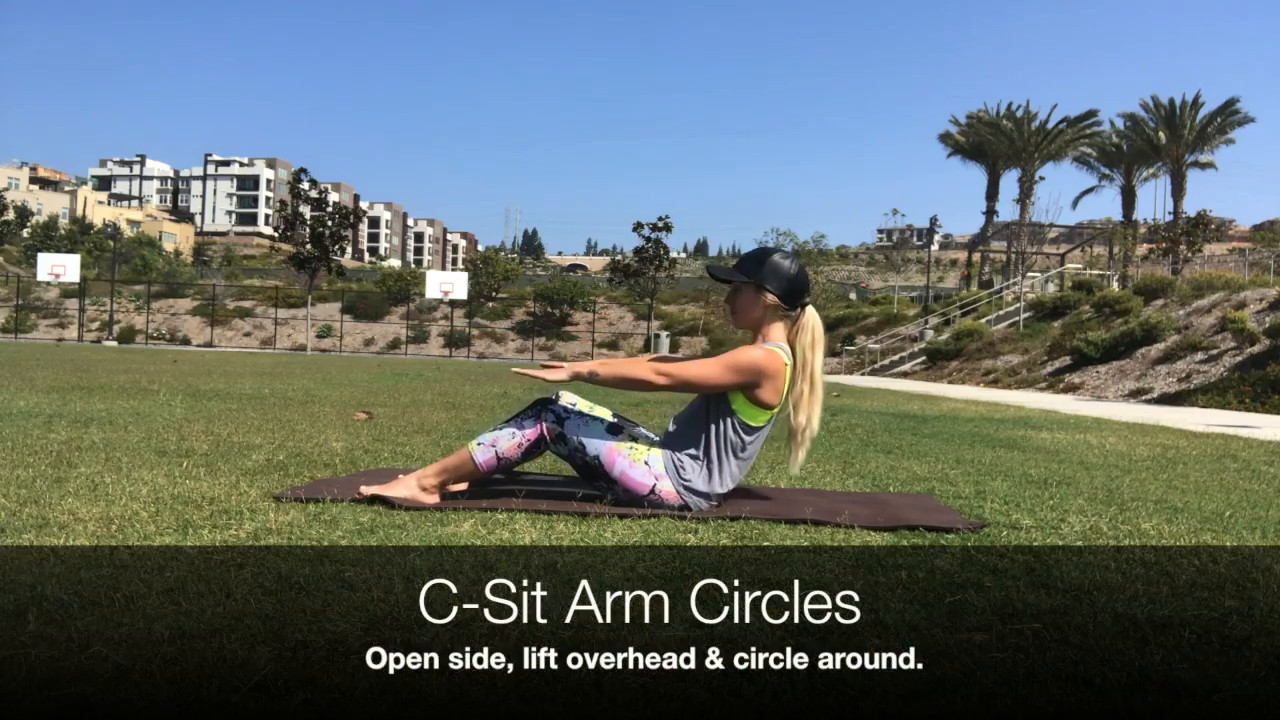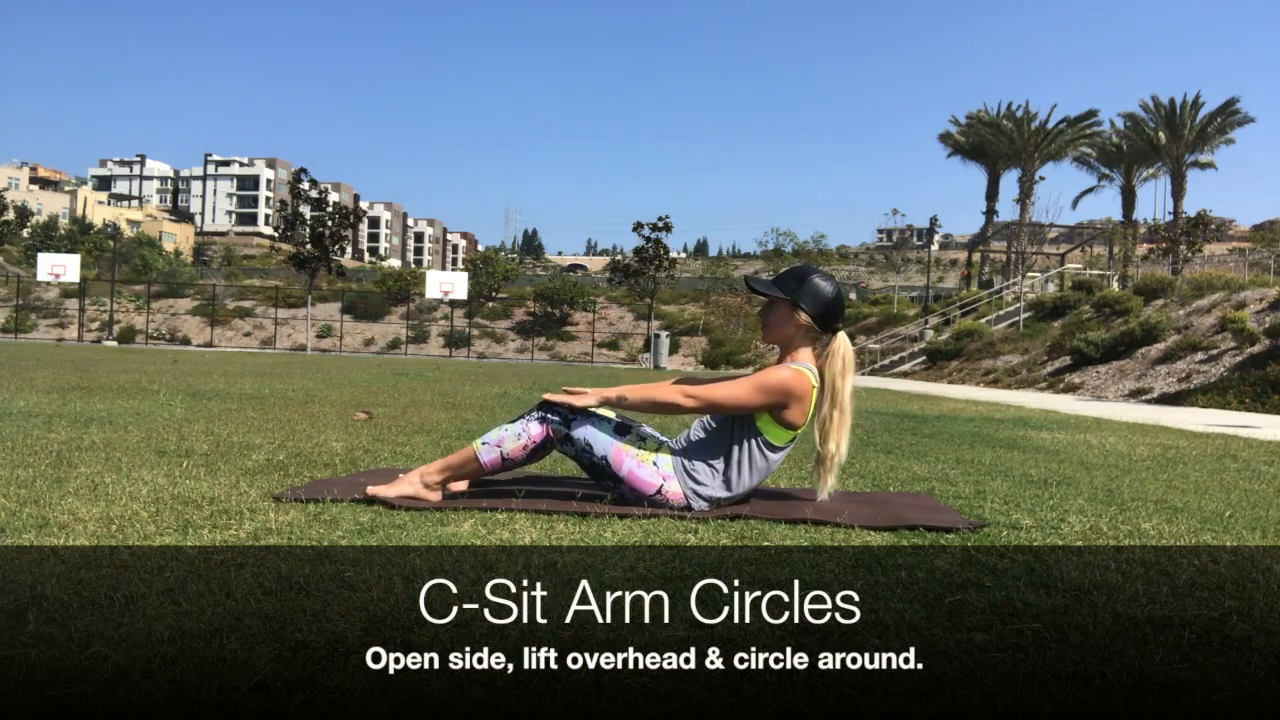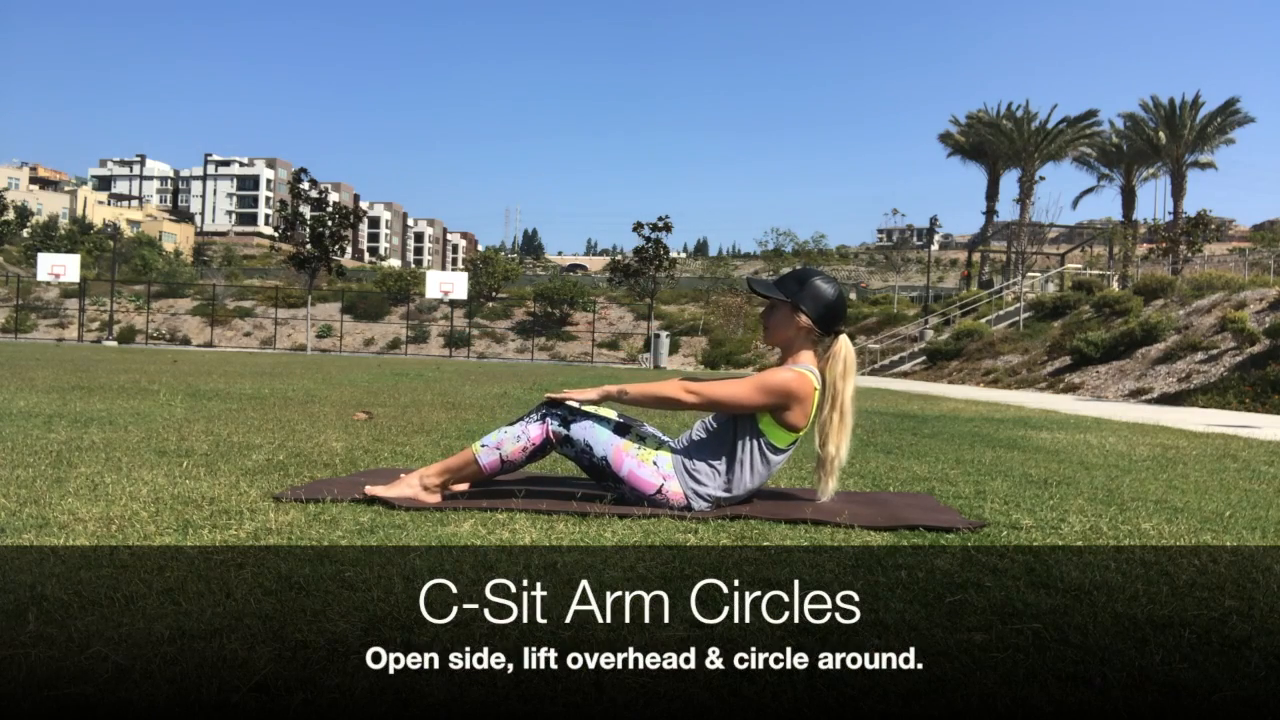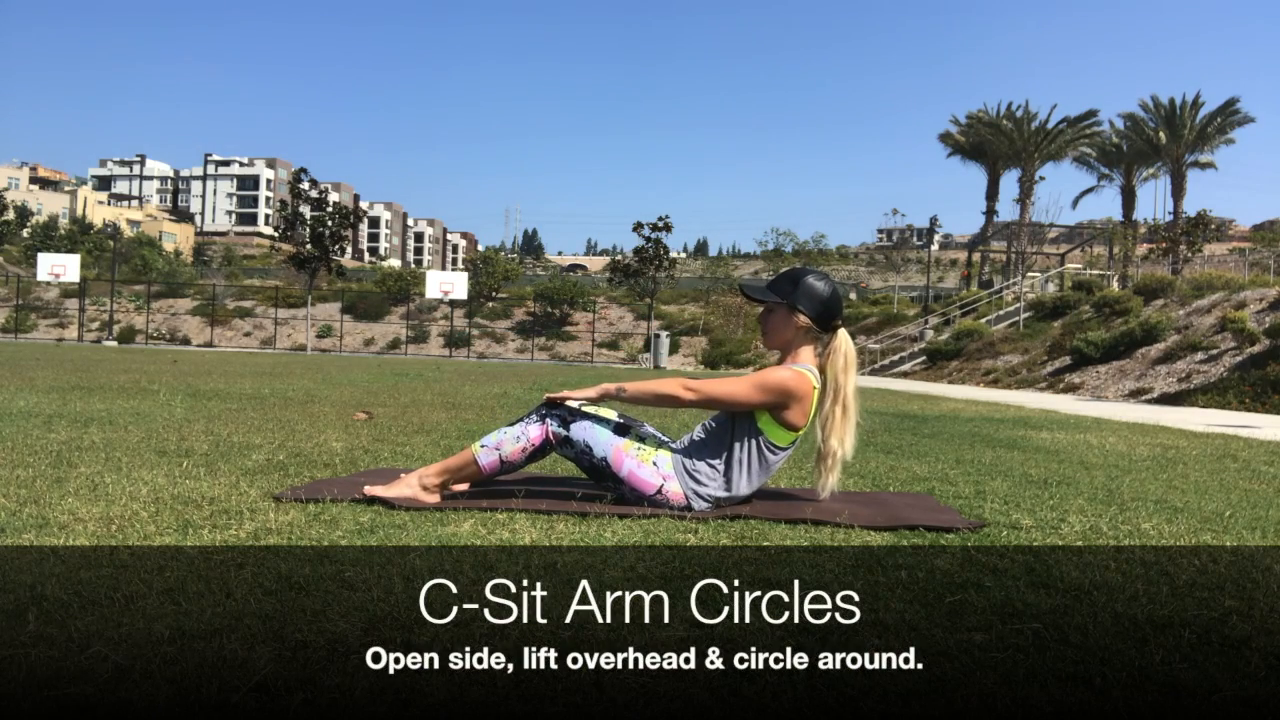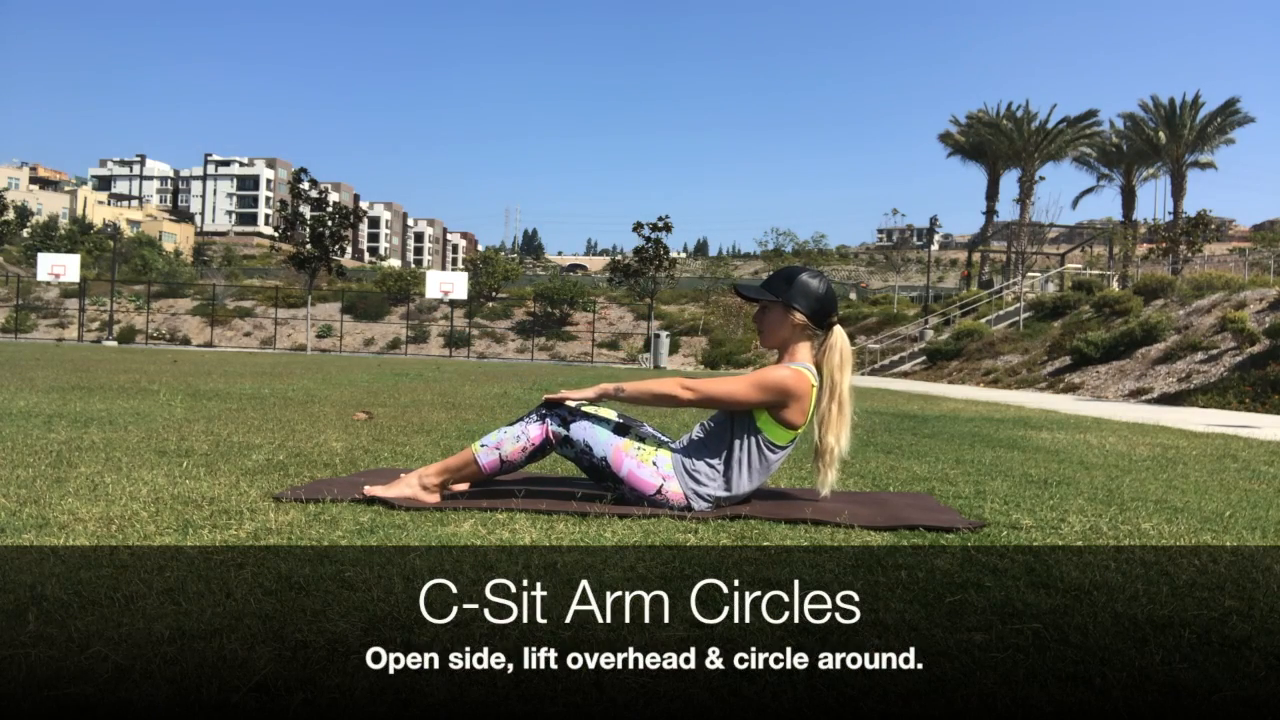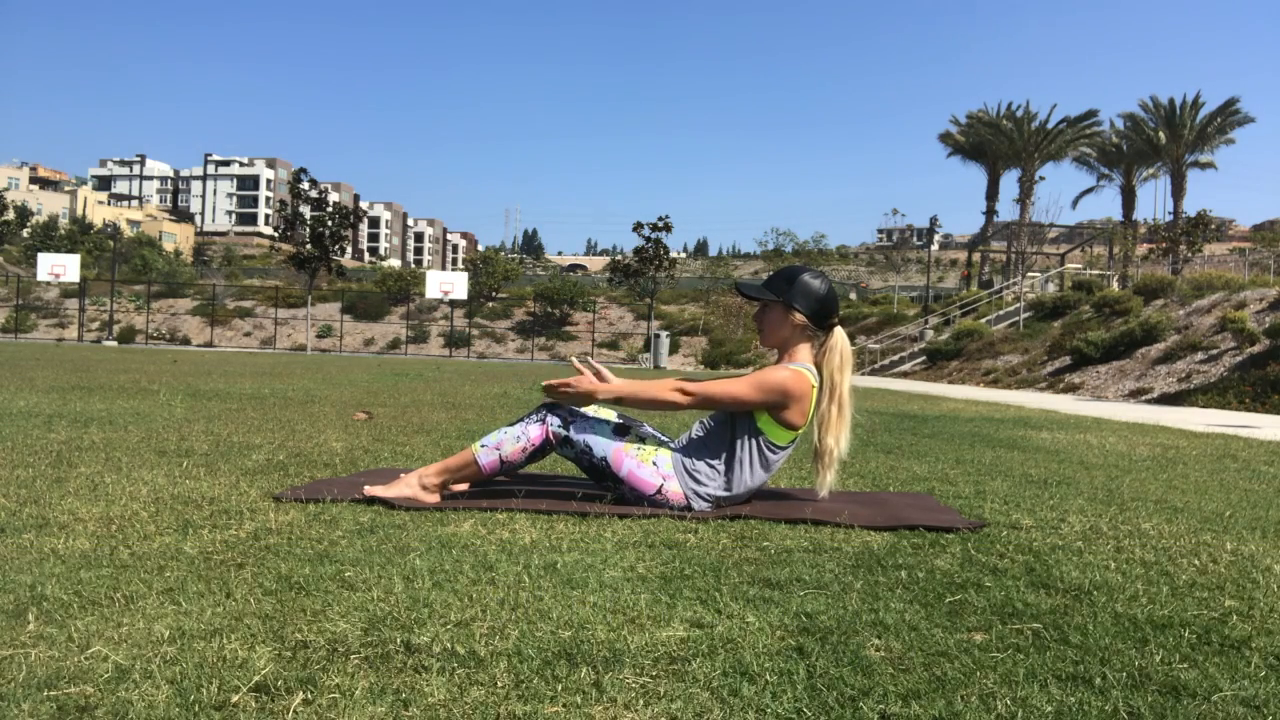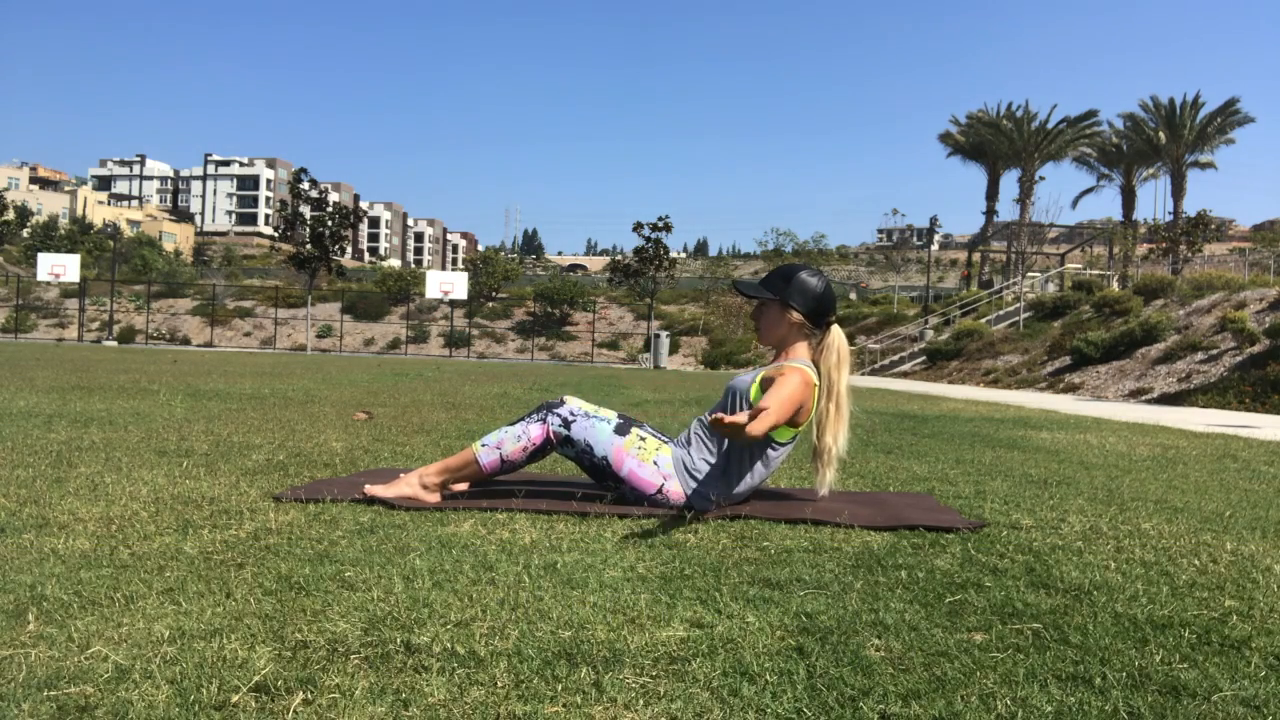
dt=0.7s
person 1, frame 1
left shoulder: (763, 361)
right shoulder: (761, 358)
left elbow: (660, 377)
right elbow: (665, 362)
left wrist: (579, 371)
right wrist: (584, 367)
left hip: (675, 485)
right hip: (671, 465)
left knee: (550, 419)
right knee: (560, 407)
left ankle: (427, 482)
right ankle: (453, 474)
person 1, frame 2
left shoulder: (790, 381)
right shoulder: (785, 375)
left elbow: (688, 399)
right elbow: (694, 383)
left wrist: (606, 396)
right wrist: (609, 394)
left hip: (682, 487)
right hip: (682, 465)
left knee: (557, 419)
right knee: (563, 413)
left ankle: (430, 478)
right ankle: (458, 474)
person 1, frame 3
left shoulder: (792, 383)
right shoulder: (788, 376)
left elbow: (690, 396)
right elbow: (703, 389)
left wrist: (606, 391)
right wrist: (608, 395)
left hip: (683, 486)
right hip: (683, 465)
left knee: (556, 420)
right knee: (563, 411)
left ankle: (430, 480)
right ankle: (454, 474)
person 1, frame 4
left shoulder: (790, 382)
right shoulder: (790, 376)
left elbow: (688, 392)
right elbow: (703, 393)
left wrist: (605, 389)
right wrist: (606, 395)
left hip: (682, 487)
right hip: (684, 466)
left knee: (557, 422)
right knee: (566, 413)
left ankle: (429, 481)
right ankle: (455, 476)
person 1, frame 5
left shoulder: (789, 380)
right shoulder: (787, 375)
left elbow: (686, 391)
right elbow: (703, 396)
left wrist: (604, 389)
right wrist: (602, 396)
left hip: (683, 487)
right hip: (684, 466)
left knee: (556, 421)
right knee: (569, 413)
left ankle: (430, 480)
right ankle: (454, 474)
person 1, frame 6
left shoulder: (789, 381)
right shoulder: (787, 374)
left elbow: (684, 394)
right elbow: (702, 394)
left wrist: (605, 392)
right wrist: (616, 386)
left hip: (682, 487)
right hip: (682, 466)
left knee: (557, 420)
right knee: (569, 413)
left ankle: (429, 480)
right ankle: (457, 473)
person 1, frame 7
left shoulder: (795, 378)
right shoulder: (787, 370)
left elbow: (761, 423)
left wrist: (745, 423)
left hip: (685, 485)
right hip: (681, 463)
left knee: (555, 421)
right knee: (565, 408)
left ankle: (429, 480)
right ankle: (453, 474)
